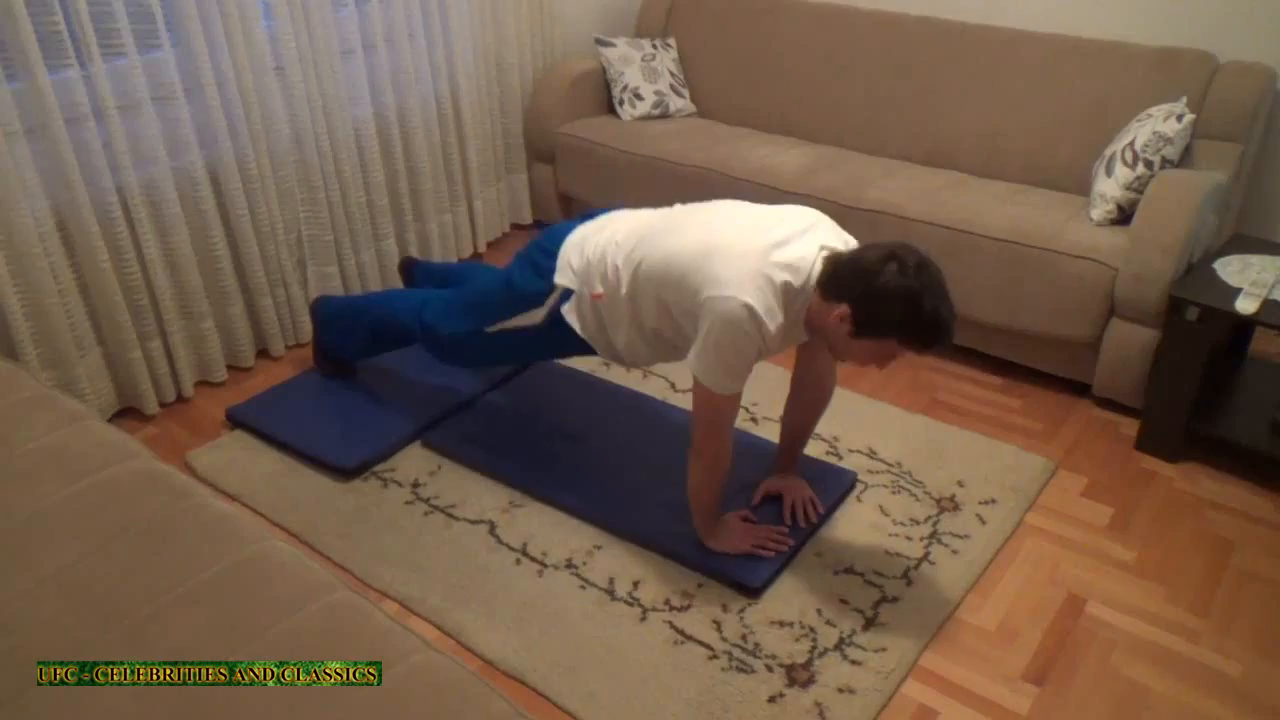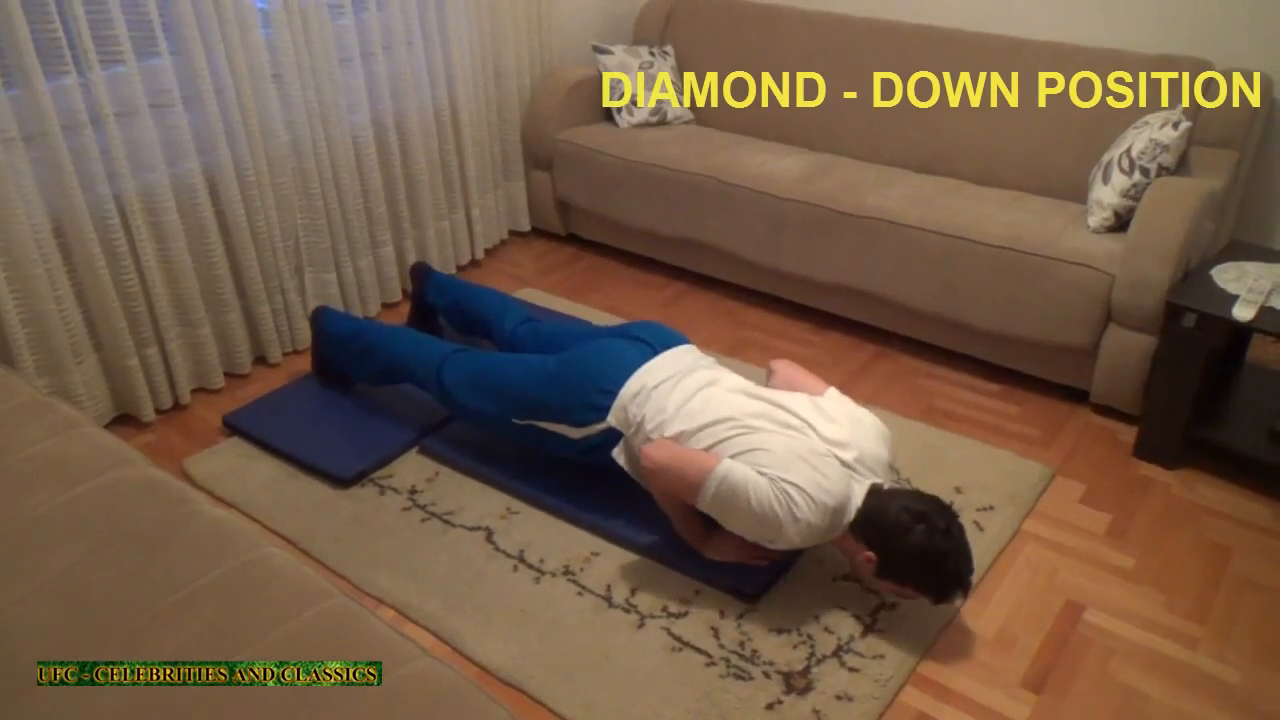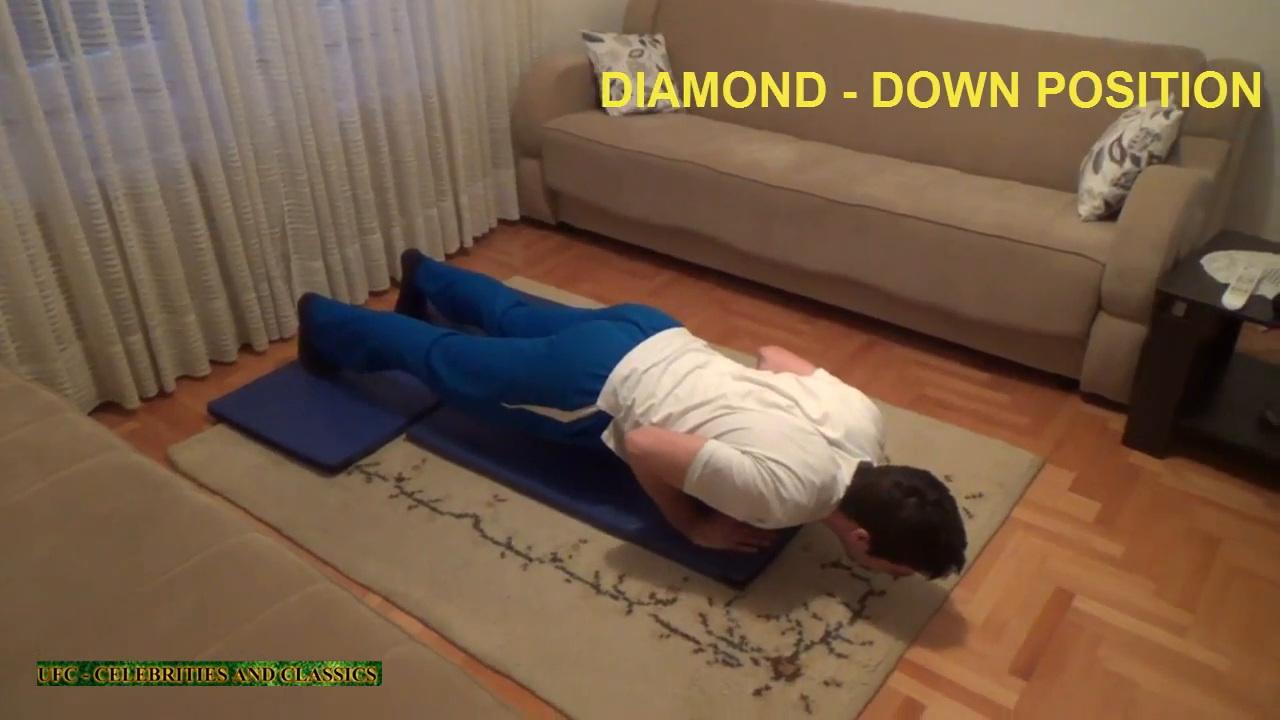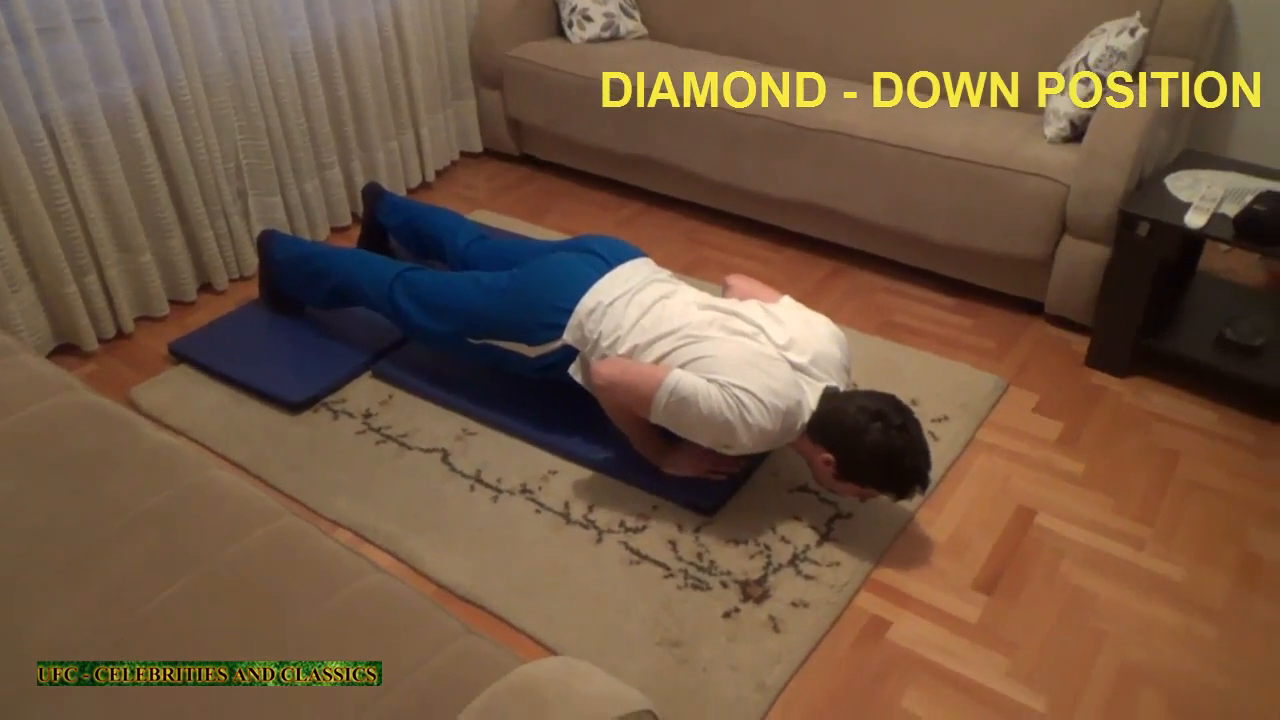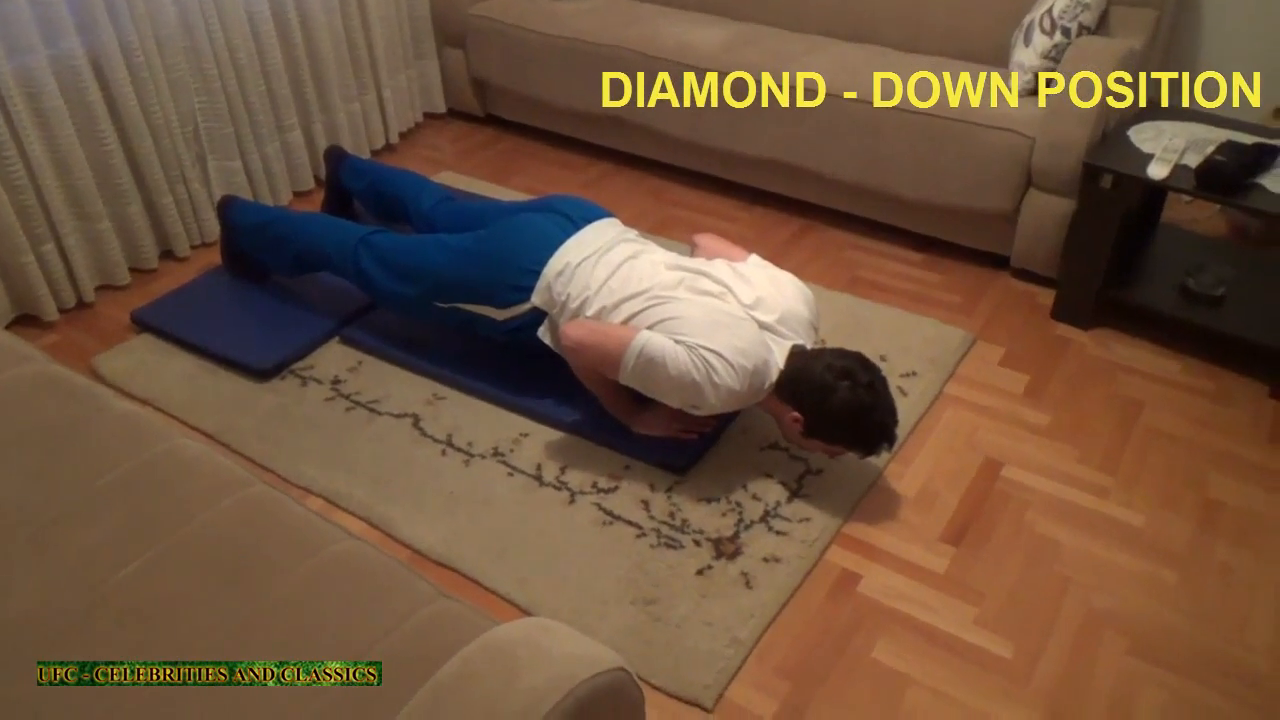
dt=1s
person 1, frame 1
left shoulder: (839, 262)
right shoulder: (745, 303)
left elbow: (816, 368)
right elbow: (710, 435)
left wrist: (786, 470)
right wrist: (712, 530)
left hip: (618, 244)
right hip: (572, 278)
left knee: (490, 291)
right knee: (446, 330)
left ankle: (425, 274)
right ankle: (337, 321)
person 1, frame 2
left shoulder: (872, 441)
right shoulder: (791, 513)
left elbow: (784, 367)
right elbow: (656, 460)
right wrist: (706, 542)
left hip: (661, 355)
right hip: (608, 403)
left knee: (526, 334)
right knee: (459, 377)
left ankle: (434, 288)
right ankle: (339, 333)
person 1, frame 3
left shoulder: (864, 420)
right shoulder: (781, 491)
left elbow: (773, 353)
right elbow: (643, 446)
right wrist: (695, 528)
left hip: (652, 339)
right hip: (598, 386)
left knee: (513, 318)
right knee: (447, 361)
left ankle: (424, 274)
right ankle: (326, 322)
person 1, frame 4
left shoulder: (830, 347)
right shoulder: (749, 418)
left elbow: (739, 281)
right elbow: (609, 376)
right wrist: (664, 456)
left hip: (619, 270)
right hip: (565, 316)
left knee: (476, 251)
right knee: (415, 299)
left ankle: (387, 210)
right ankle: (287, 257)
person 1, frame 5
left shoulder: (797, 304)
right shoulder: (715, 378)
left elbow: (708, 240)
right elbow: (576, 337)
right wrist: (634, 416)
left hip: (586, 230)
right hip: (534, 276)
left knee: (440, 212)
right knee: (381, 262)
left ankle: (350, 172)
right ankle: (248, 224)
